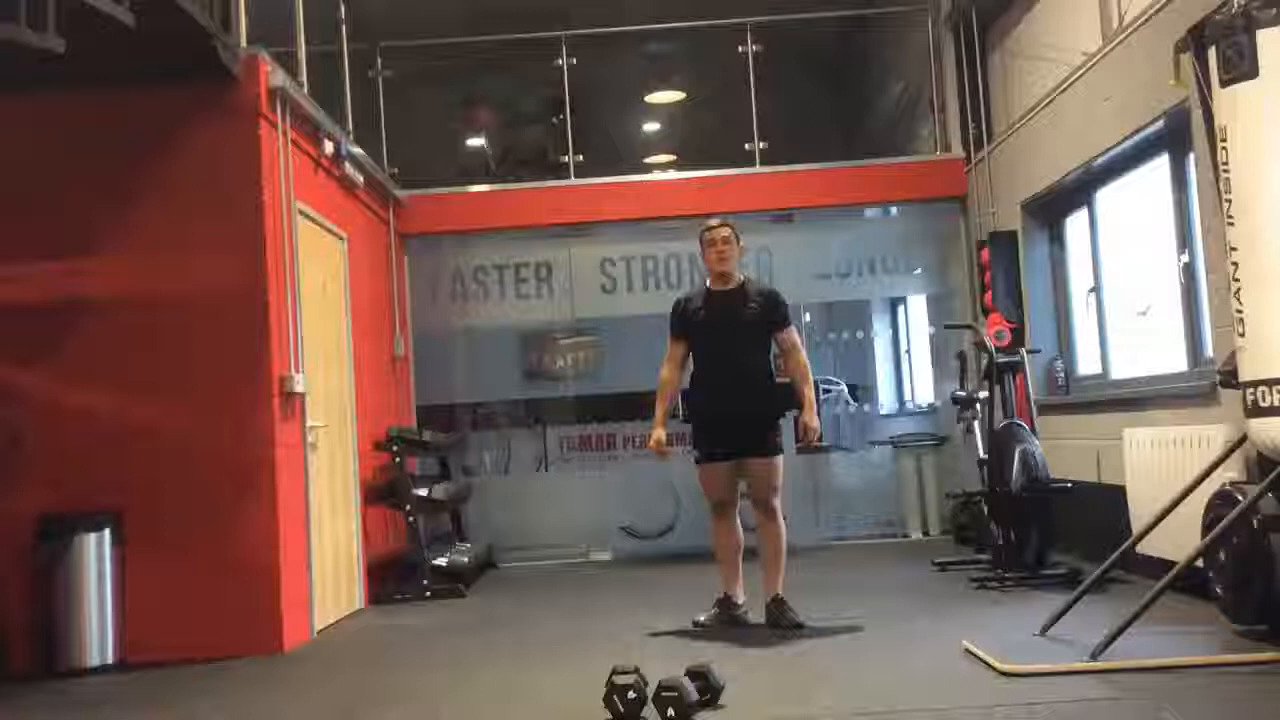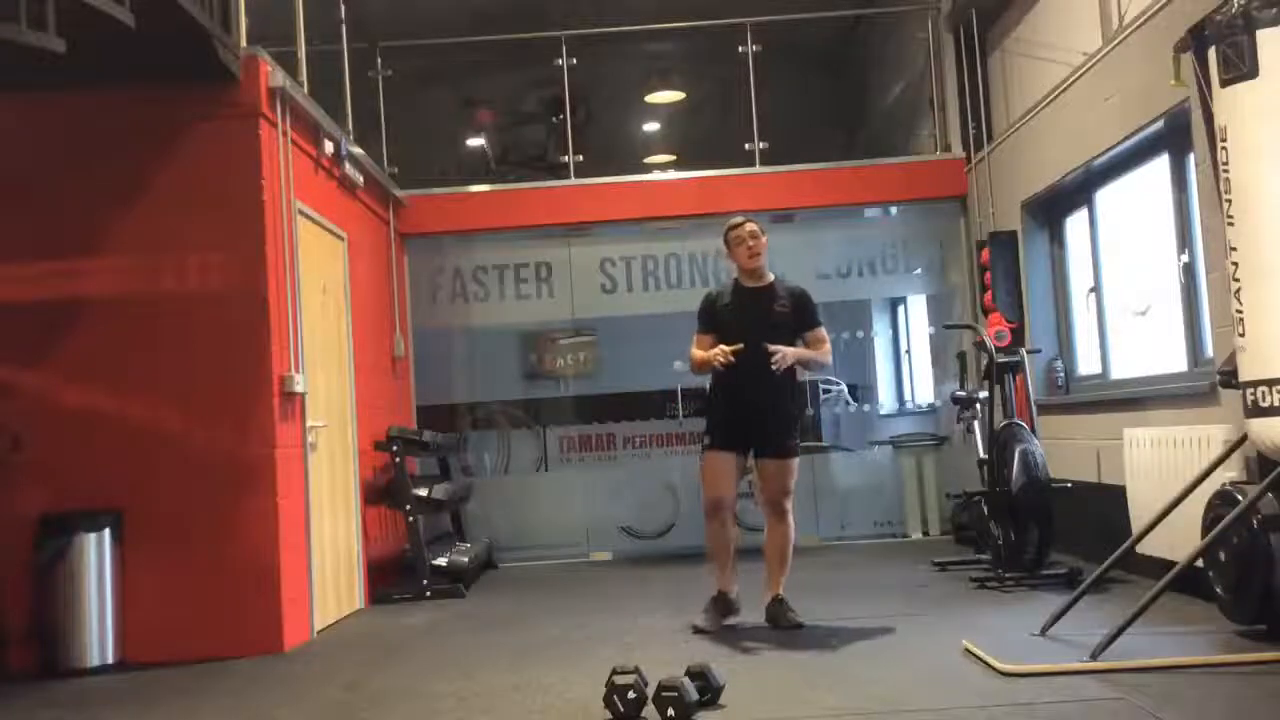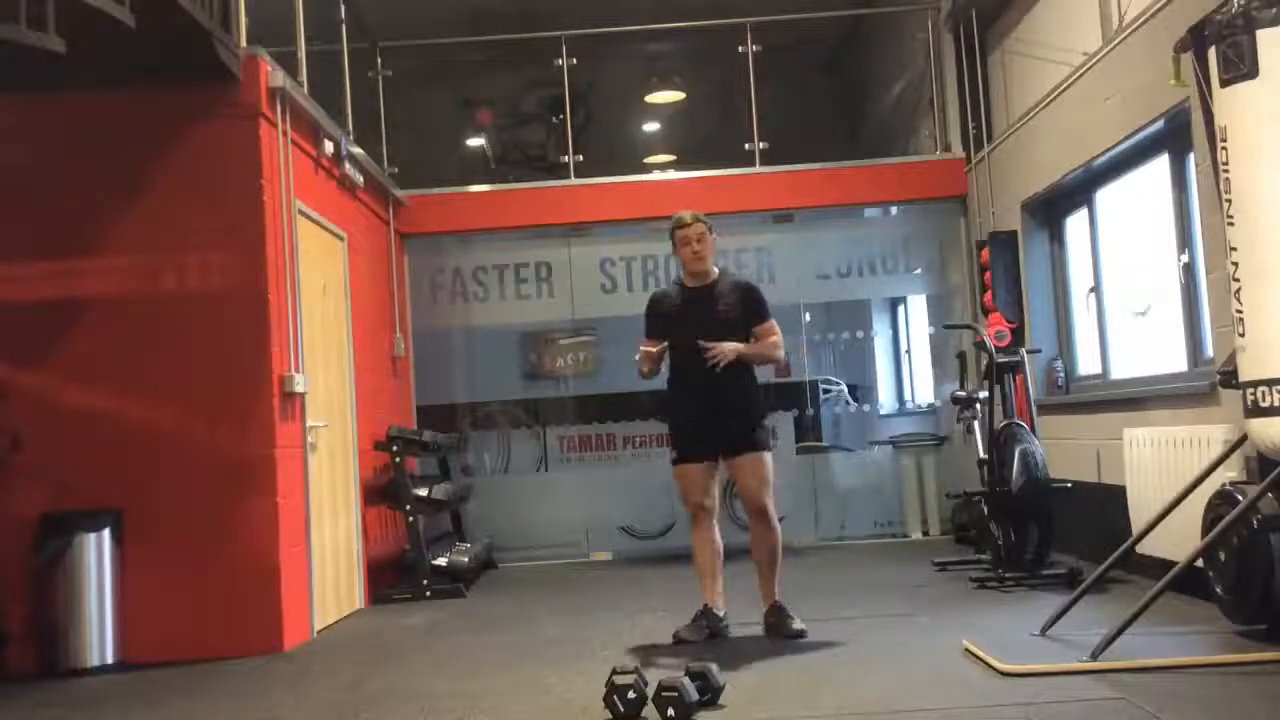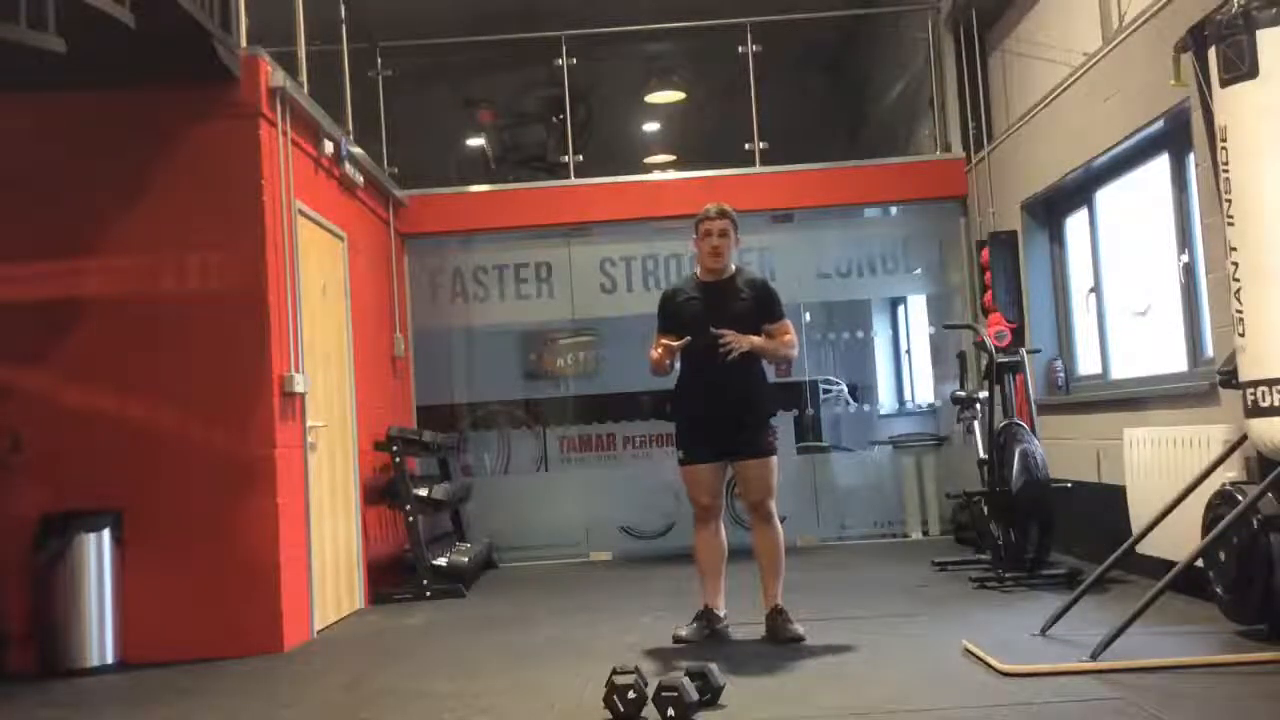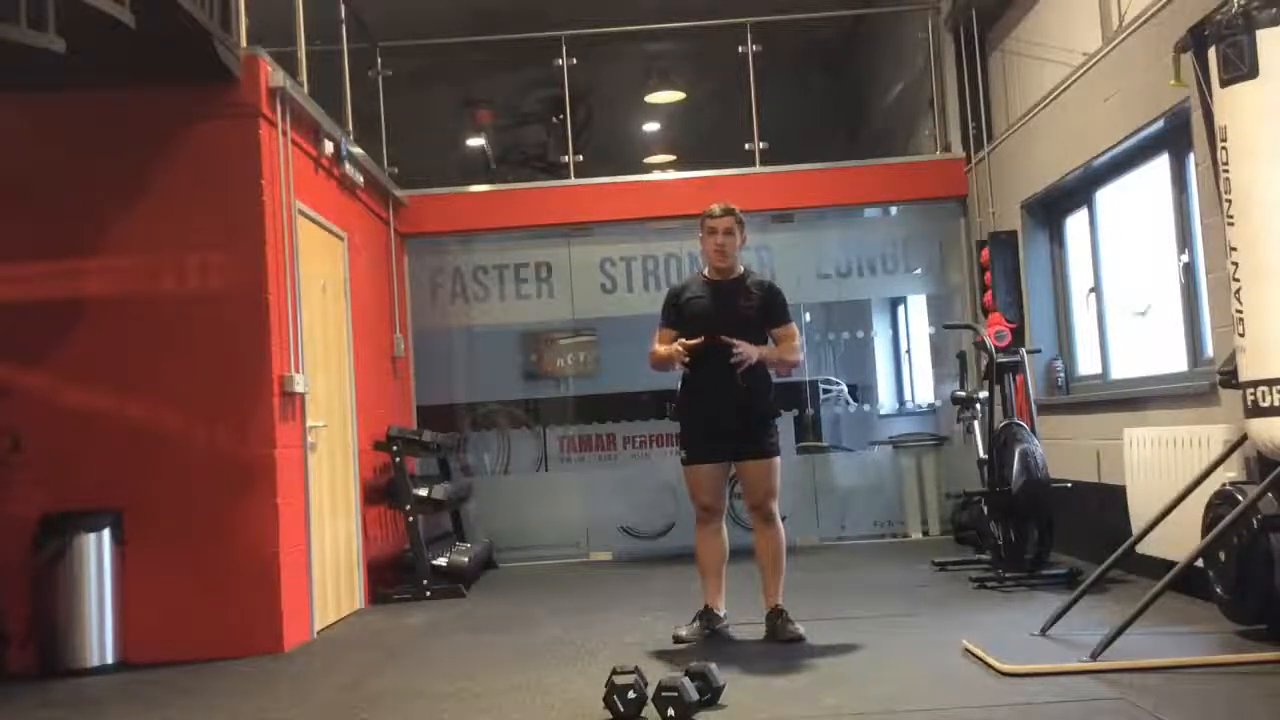
dt=1s
person 1, frame 1
left shoulder: (766, 298)
right shoulder: (687, 306)
left elbow: (793, 353)
right elbow: (673, 365)
left wrist: (809, 405)
right wrist: (660, 421)
left hip: (760, 419)
right hip: (710, 422)
left knee: (768, 507)
right knee: (722, 509)
left ankle: (775, 600)
right ankle: (731, 600)
person 1, frame 2
left shoulder: (795, 297)
right shoulder: (716, 300)
left elbow: (824, 354)
right elbow: (696, 360)
left wrist: (795, 354)
right wrist: (711, 357)
left hip: (778, 417)
right hip: (726, 417)
left knee: (778, 506)
right knee: (716, 504)
left ankle: (776, 599)
right ankle: (725, 595)
person 1, frame 3
left shoulder: (742, 291)
right shoulder: (662, 302)
left elbow: (776, 348)
right elbow: (650, 364)
left wrist: (738, 348)
right wrist: (645, 362)
left hip: (742, 416)
right hip: (689, 422)
left knee: (761, 508)
right knee: (701, 512)
left ankle: (774, 607)
right ankle: (713, 611)
person 1, frame 4
left shoulder: (757, 289)
right shoulder: (675, 296)
left elbow: (790, 347)
right elbow: (657, 364)
left wrist: (751, 342)
right wrist: (662, 356)
left hip: (750, 417)
right hip: (697, 421)
left knee: (763, 509)
right knee: (705, 512)
left ankle: (775, 611)
right ankle: (712, 612)
person 1, frame 5
left shoulder: (764, 290)
right shoulder: (682, 294)
left elbow: (794, 352)
right elbow: (657, 352)
left wrist: (760, 352)
right wrist: (671, 352)
left hip: (754, 418)
right hip: (701, 420)
left knee: (765, 511)
right knee: (708, 513)
left ankle: (776, 611)
right ankle: (713, 612)
